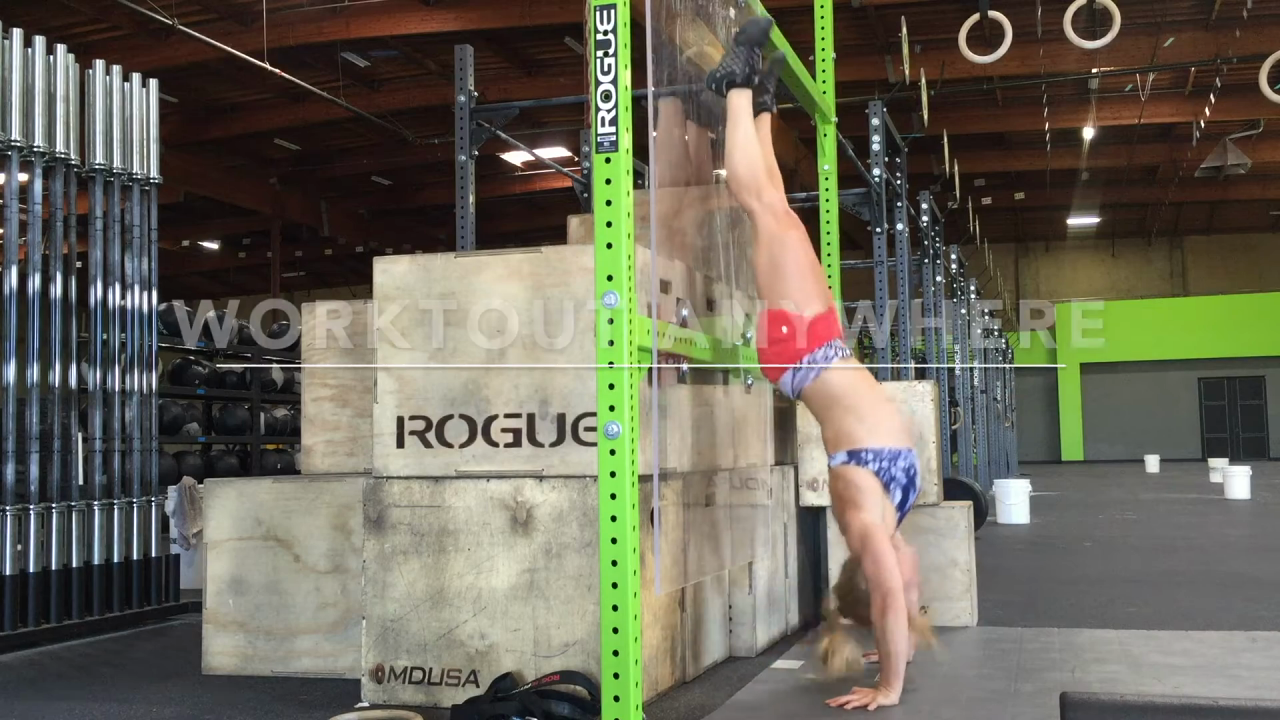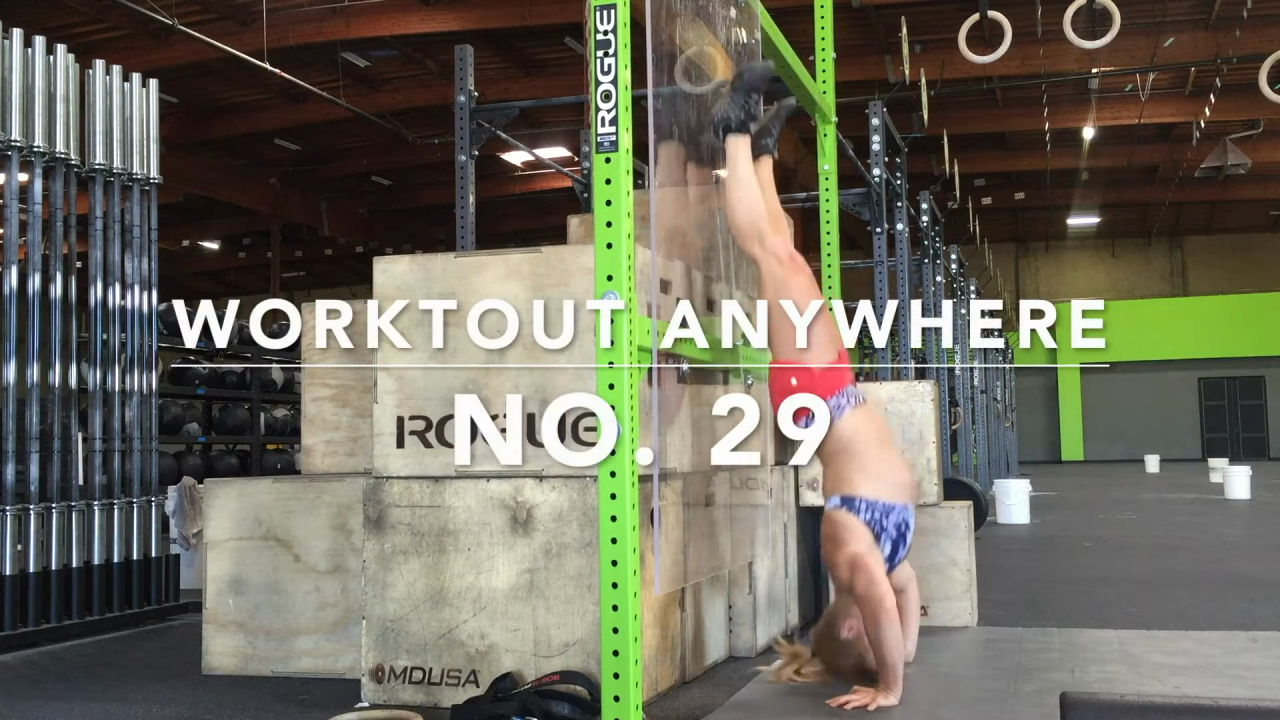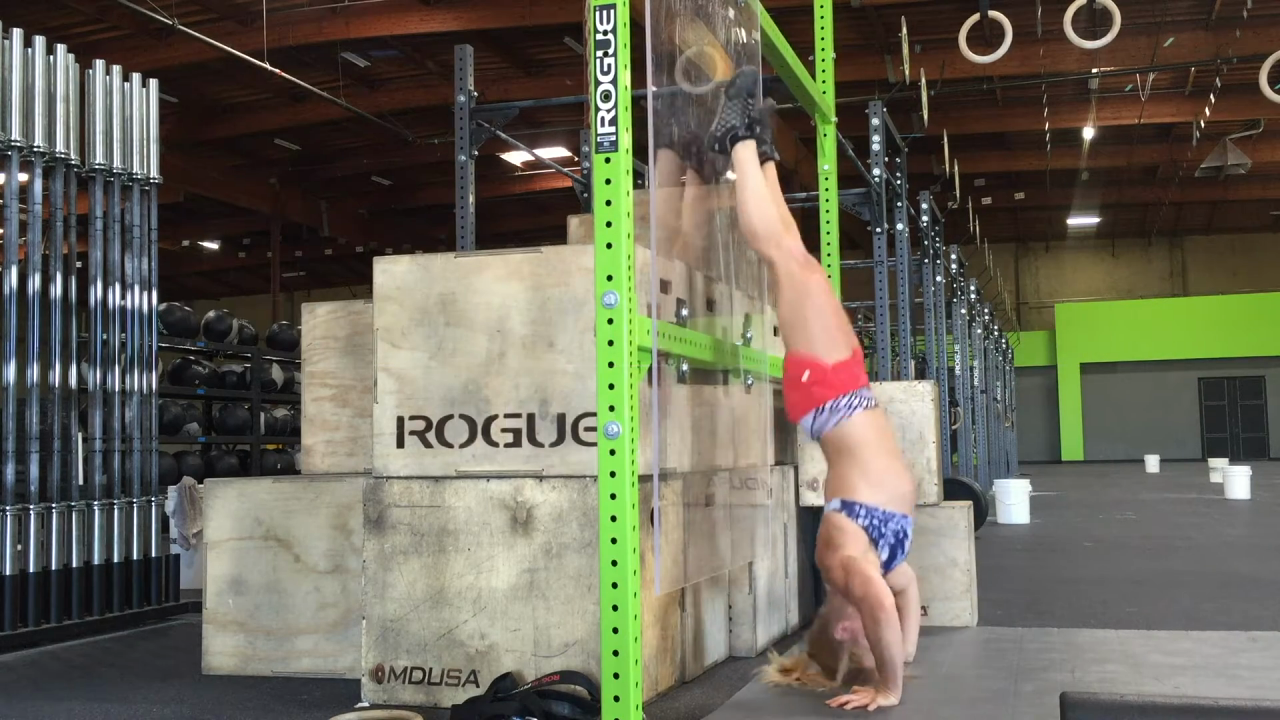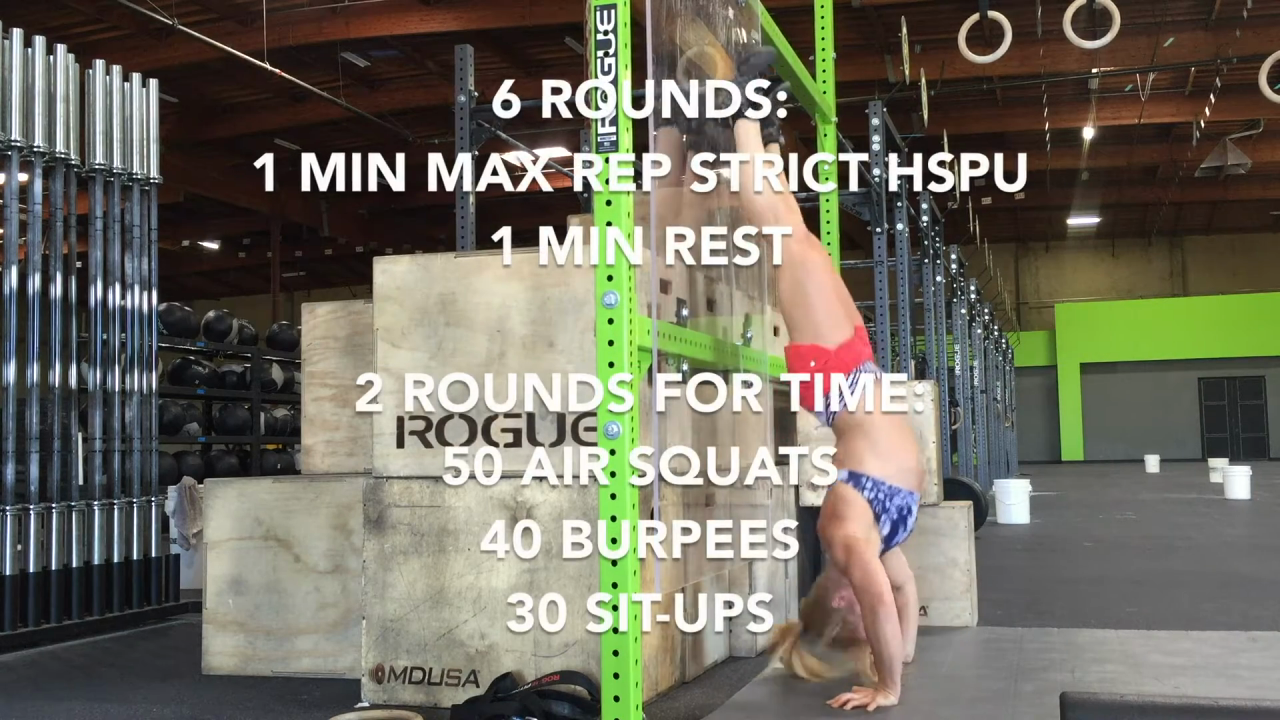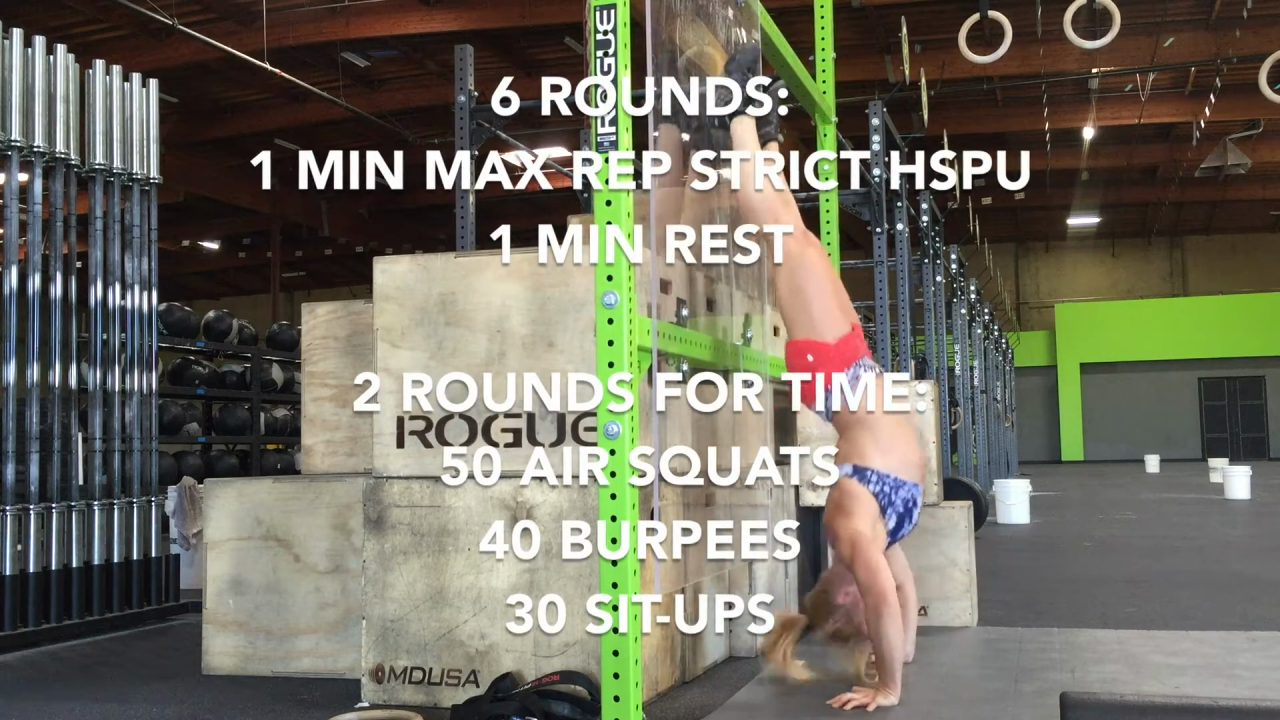
dt=1s
person 1, frame 1
left shoulder: (872, 506)
right shoulder: (865, 508)
right wrist: (889, 688)
left hip: (810, 349)
right hip: (801, 350)
left knee: (773, 213)
right knee: (767, 210)
left ankle: (755, 95)
right ankle: (740, 83)
person 1, frame 2
left shoulder: (861, 544)
right shoulder: (853, 545)
left wrist: (891, 680)
right wrist: (889, 688)
left hip: (823, 390)
right hip: (816, 391)
left knee: (778, 254)
right knee: (774, 252)
left ankle: (758, 141)
right ankle: (739, 128)
person 1, frame 3
right shoulder: (846, 551)
left hip: (836, 392)
right hip: (830, 393)
left knee: (788, 255)
right knee: (784, 254)
right ankle: (742, 139)
person 1, frame 4
right shoulder: (852, 529)
left wrist: (891, 680)
right wrist: (888, 686)
left hip: (842, 370)
right hip: (836, 371)
left knee: (794, 241)
right knee: (791, 239)
right ankle: (750, 122)
person 1, frame 5
left shoulder: (863, 524)
right shoulder: (858, 523)
left elbow: (897, 594)
left wrist: (891, 679)
right wrist: (888, 684)
left hip: (840, 363)
right hip: (832, 365)
left knee: (793, 239)
right knee: (786, 236)
right ankle: (745, 117)
